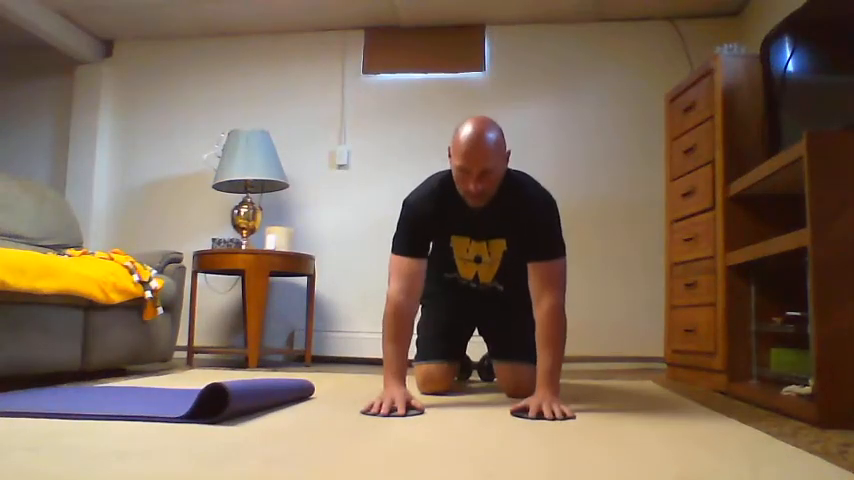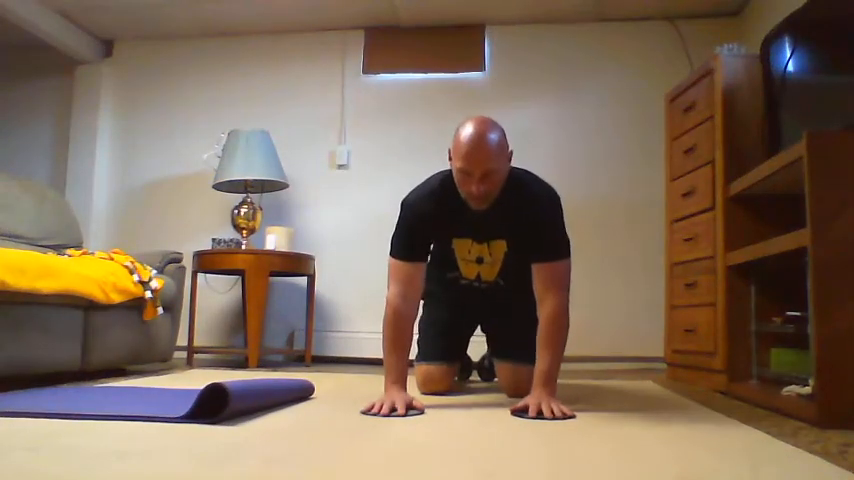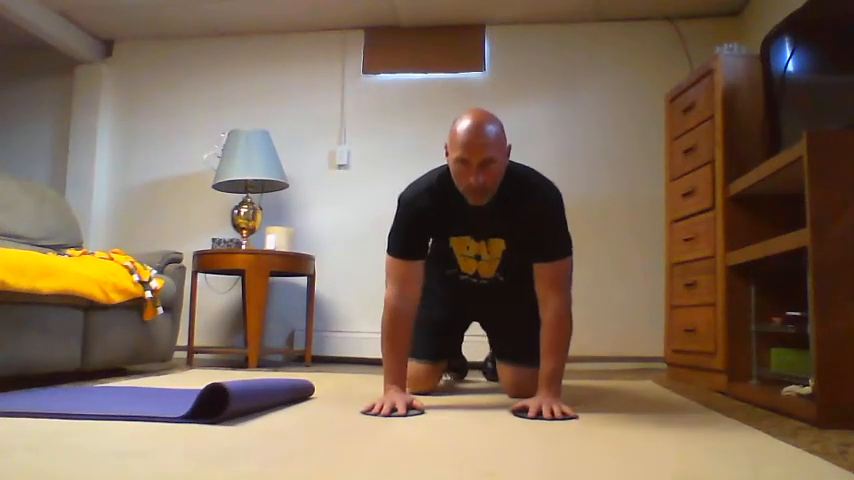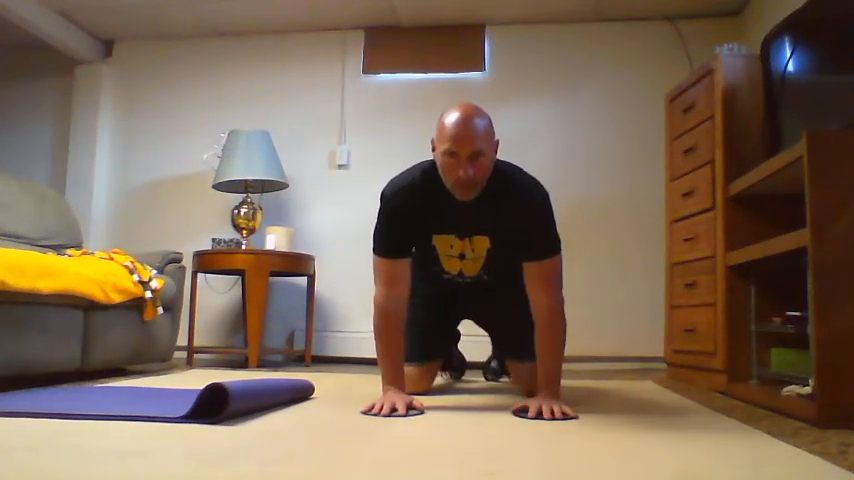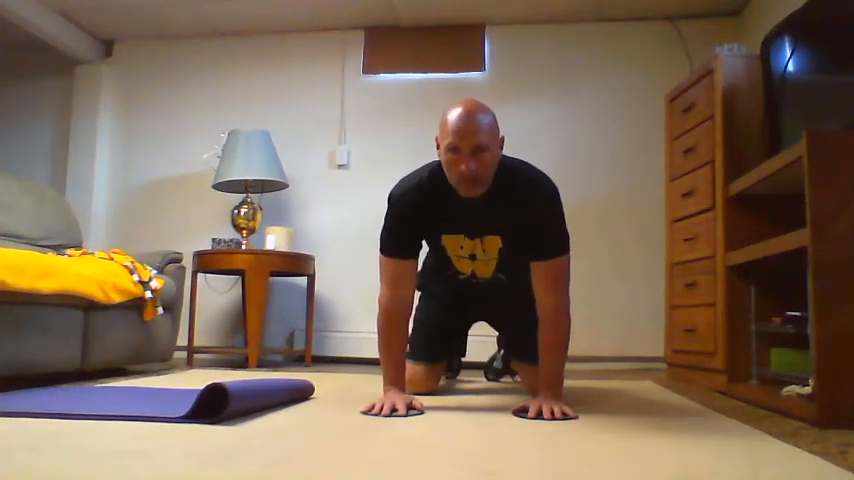
dt=0.3s
person 1, frame 1
left shoulder: (535, 203)
right shoulder: (423, 202)
left elbow: (548, 298)
right elbow: (401, 293)
left wrist: (547, 389)
right wrist: (393, 381)
left hip: (510, 295)
right hip: (447, 291)
left knee: (521, 385)
right knee: (432, 382)
left ankle: (493, 360)
right ankle: (458, 361)
person 1, frame 2
left shoulder: (540, 201)
right shoulder: (421, 203)
left elbow: (553, 298)
right elbow: (401, 297)
left wrist: (543, 389)
right wrist: (394, 386)
left hip: (513, 292)
right hip: (448, 289)
left knee: (520, 385)
right knee: (432, 382)
left ankle: (495, 360)
right ankle: (457, 358)
person 1, frame 3
left shoulder: (540, 197)
right shoulder: (418, 199)
left elbow: (555, 299)
right elbow: (399, 296)
left wrist: (548, 391)
right wrist: (394, 387)
left hip: (513, 288)
right hip: (446, 284)
left knee: (523, 386)
right knee: (419, 381)
left ankle: (500, 358)
right ankle: (453, 357)
person 1, frame 4
left shoulder: (527, 195)
right shoulder: (401, 195)
left elbow: (547, 298)
right elbow: (390, 295)
left wrist: (549, 392)
right wrist: (392, 387)
left hip: (502, 284)
right hip: (432, 284)
left knee: (532, 382)
right knee: (414, 382)
left ankle: (504, 354)
right ankle: (447, 354)
person 1, frame 5
left shoulder: (537, 192)
right shoulder: (409, 196)
left elbow: (553, 298)
right elbow: (394, 296)
left wrist: (550, 392)
right wrist: (393, 388)
left hip: (516, 286)
right hip: (446, 285)
left knee: (539, 381)
right knee: (418, 383)
left ankle: (509, 353)
right ankle: (446, 356)
